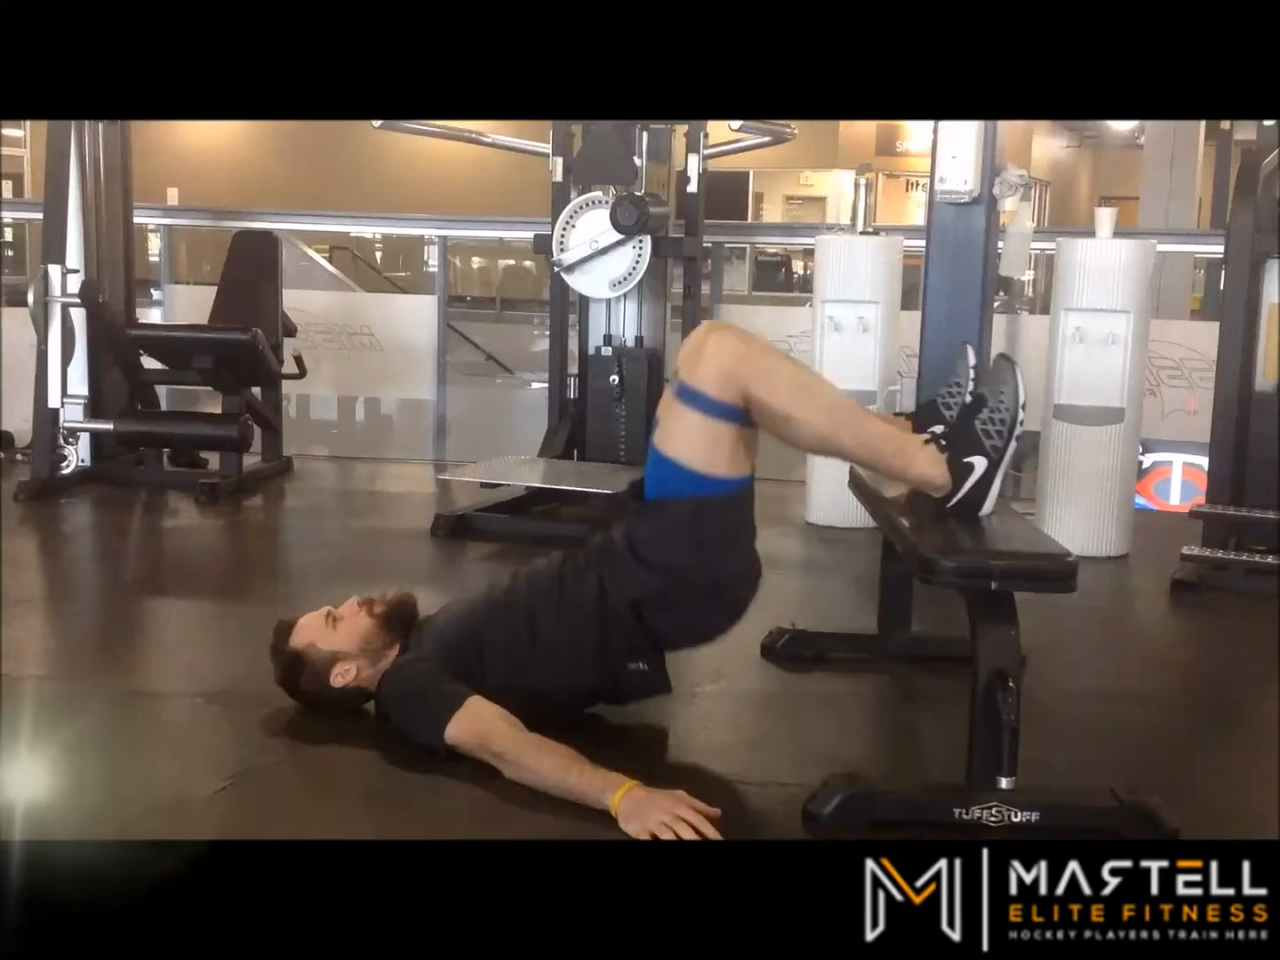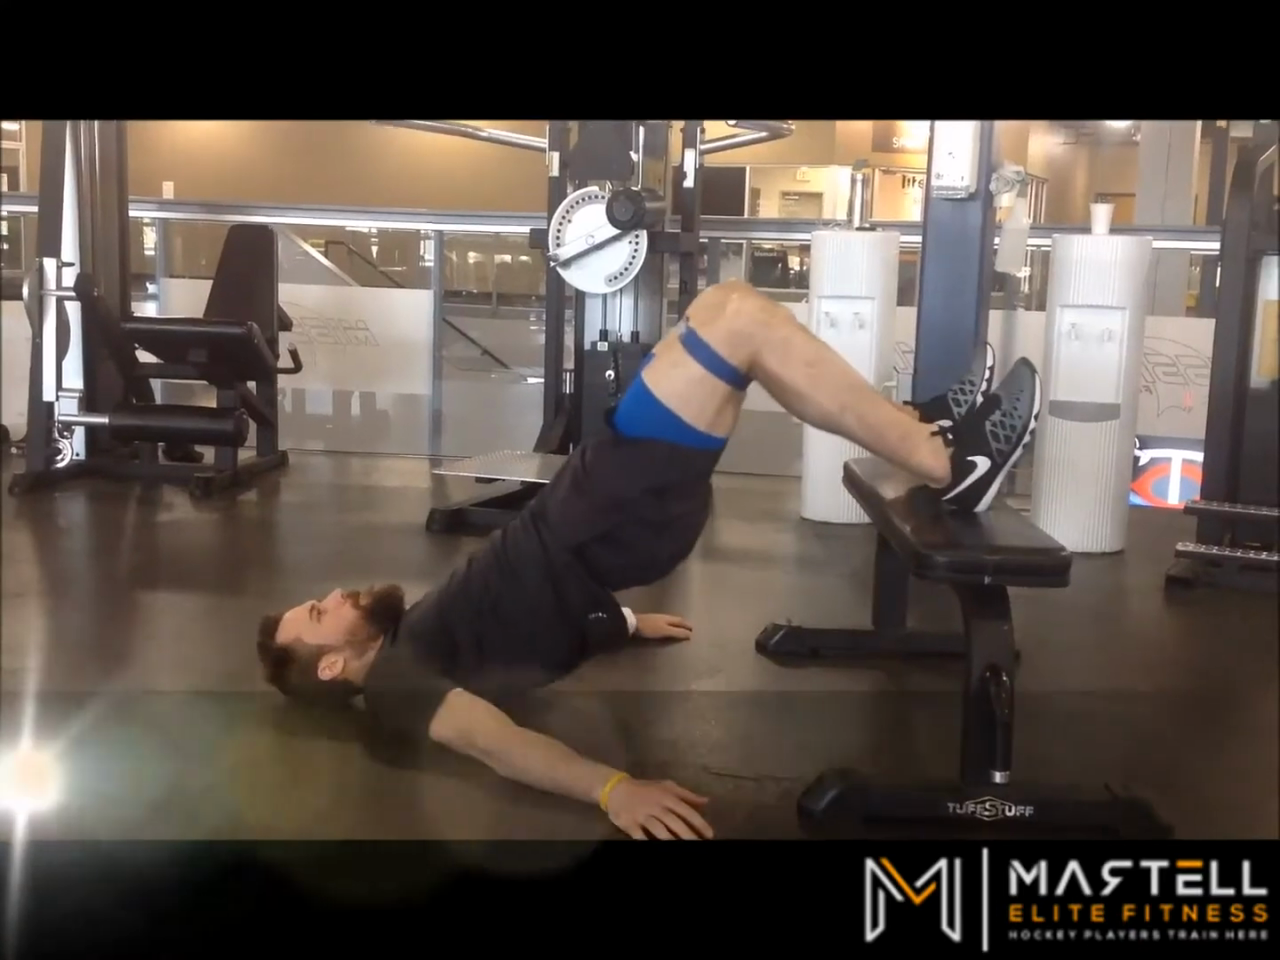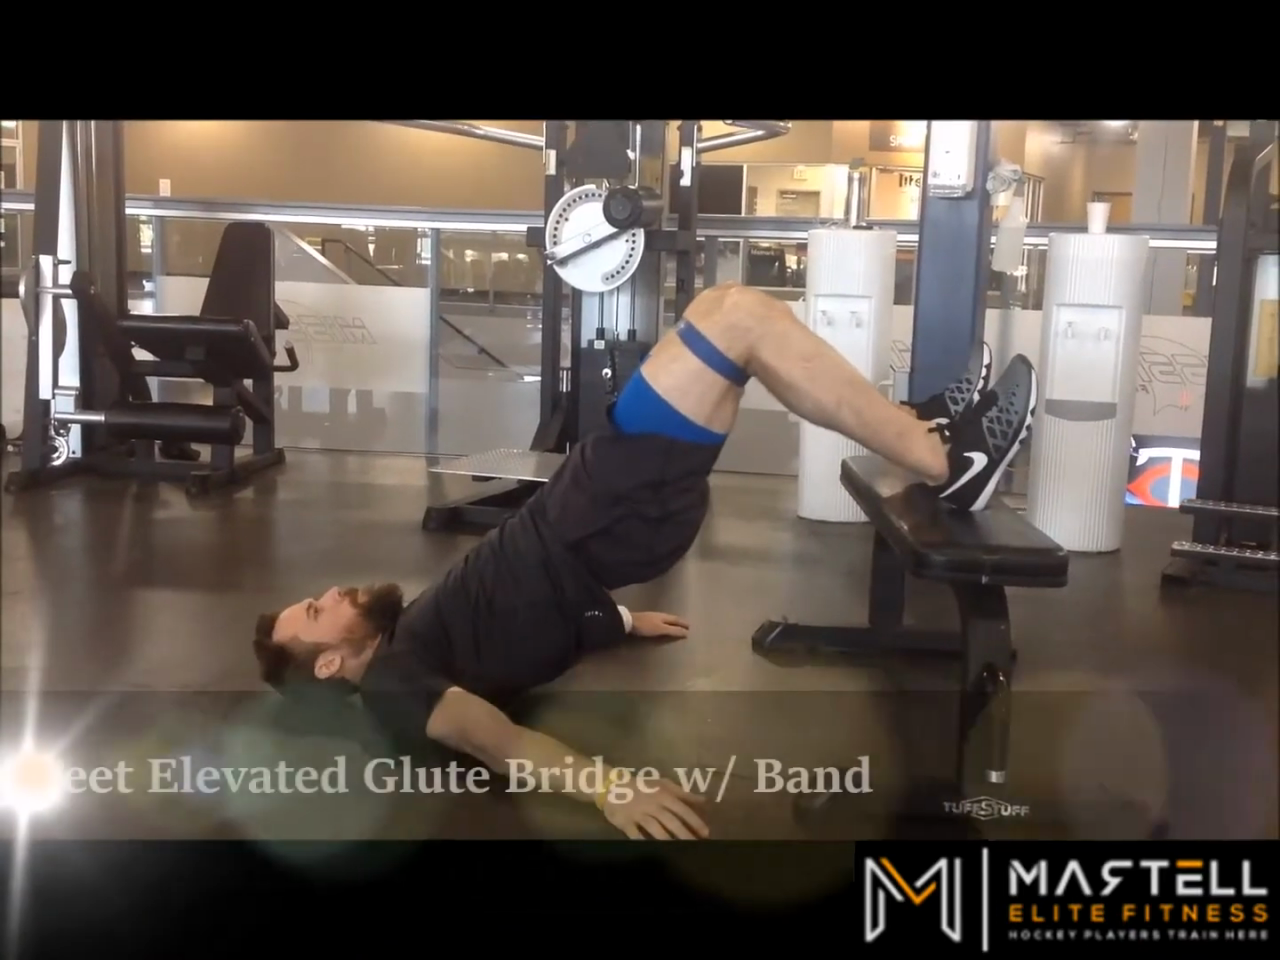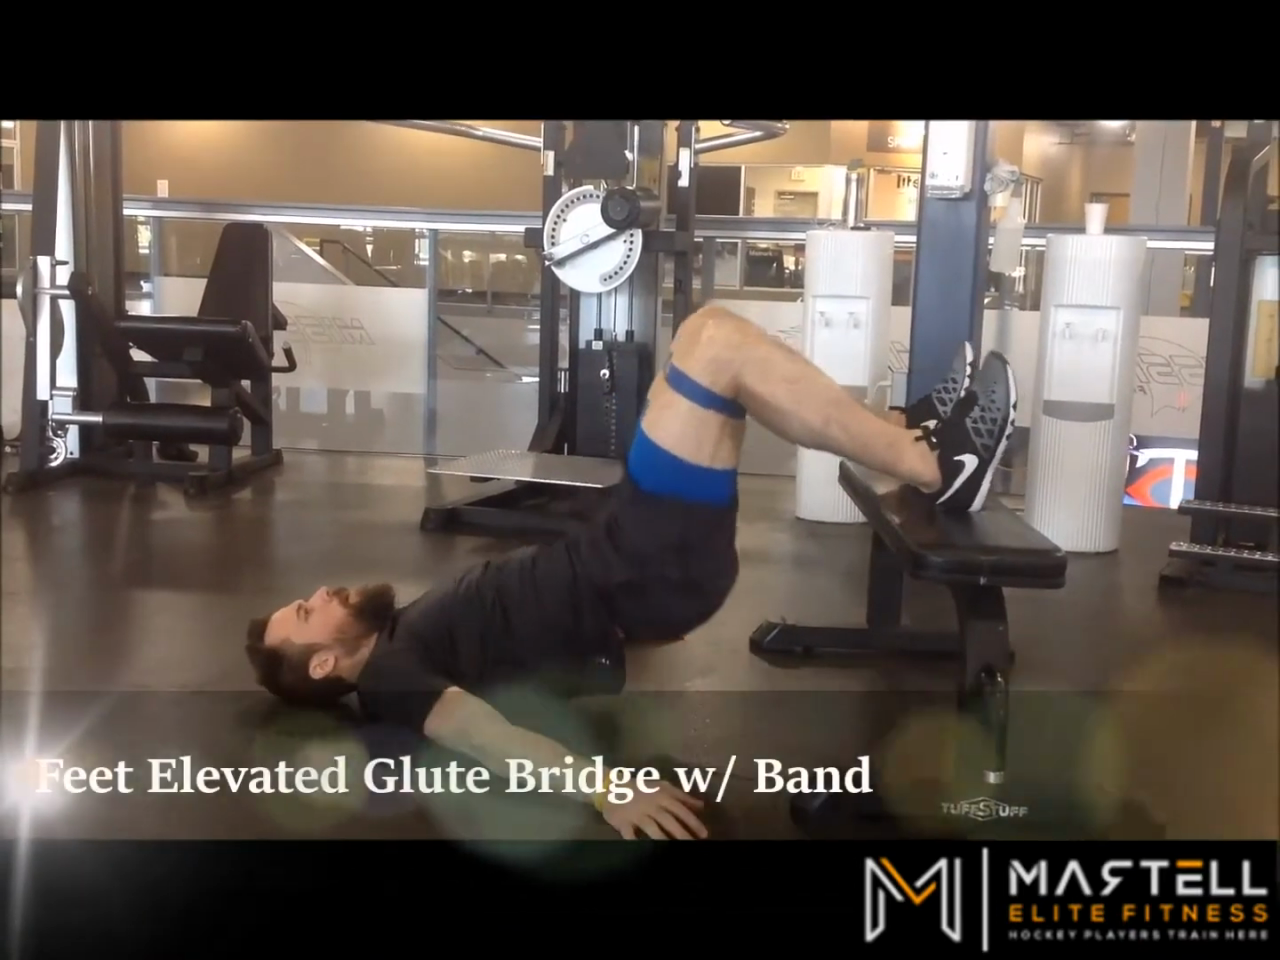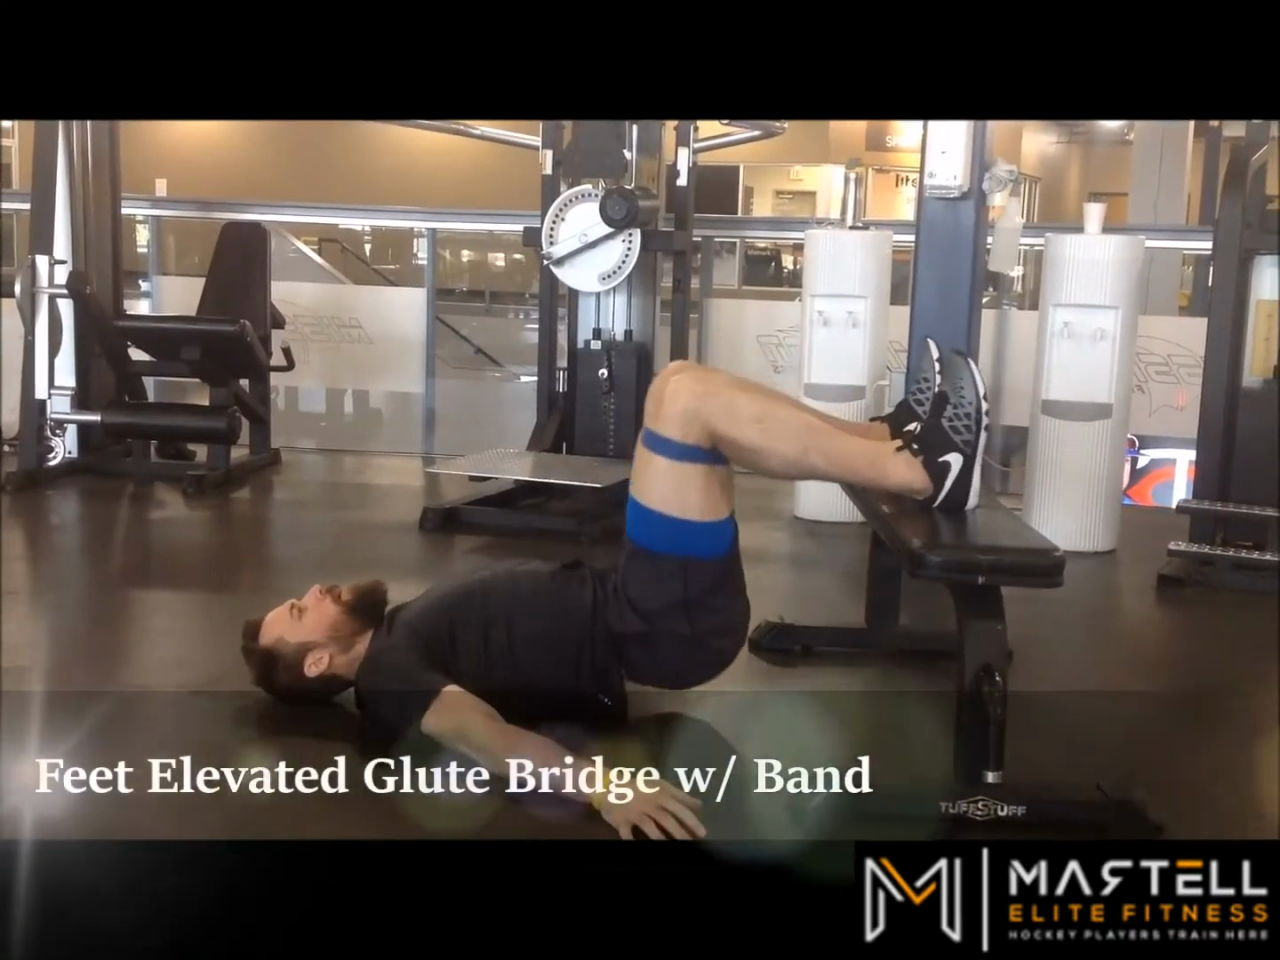
dt=0.5s
person 1, frame 1
left shoulder: (426, 641)
right shoulder: (409, 688)
right elbow: (505, 746)
right wrist: (622, 795)
left hip: (632, 585)
right hip: (665, 583)
left knee: (719, 357)
right knee: (718, 354)
left ankle: (917, 438)
right ankle: (947, 471)
person 1, frame 2
left shoulder: (411, 637)
right shoulder: (395, 682)
right elbow: (491, 741)
right wrist: (613, 789)
left hip: (588, 520)
right hip: (614, 519)
left knee: (730, 308)
right knee: (740, 321)
left ankle: (924, 431)
right ankle: (946, 464)
person 1, frame 3
left shoulder: (407, 637)
right shoulder: (390, 682)
right elbow: (489, 738)
right wrist: (604, 784)
left hip: (586, 523)
right hip: (617, 515)
left knee: (732, 313)
right knee: (736, 313)
left ankle: (921, 428)
right ankle: (945, 460)
person 1, frame 4
left shoulder: (402, 636)
right shoulder: (391, 681)
right elbow: (487, 737)
right wrist: (602, 785)
left hip: (615, 572)
right hip: (647, 568)
left knee: (717, 346)
right knee: (717, 342)
left ankle: (911, 432)
right ankle: (934, 467)
person 1, frame 5
left shoulder: (402, 632)
right shoulder: (389, 677)
right elbow: (483, 734)
right wrist: (598, 784)
left hip: (624, 602)
right hip: (665, 626)
left knee: (689, 397)
right knee: (683, 394)
left ankle: (896, 436)
right ankle: (926, 472)
